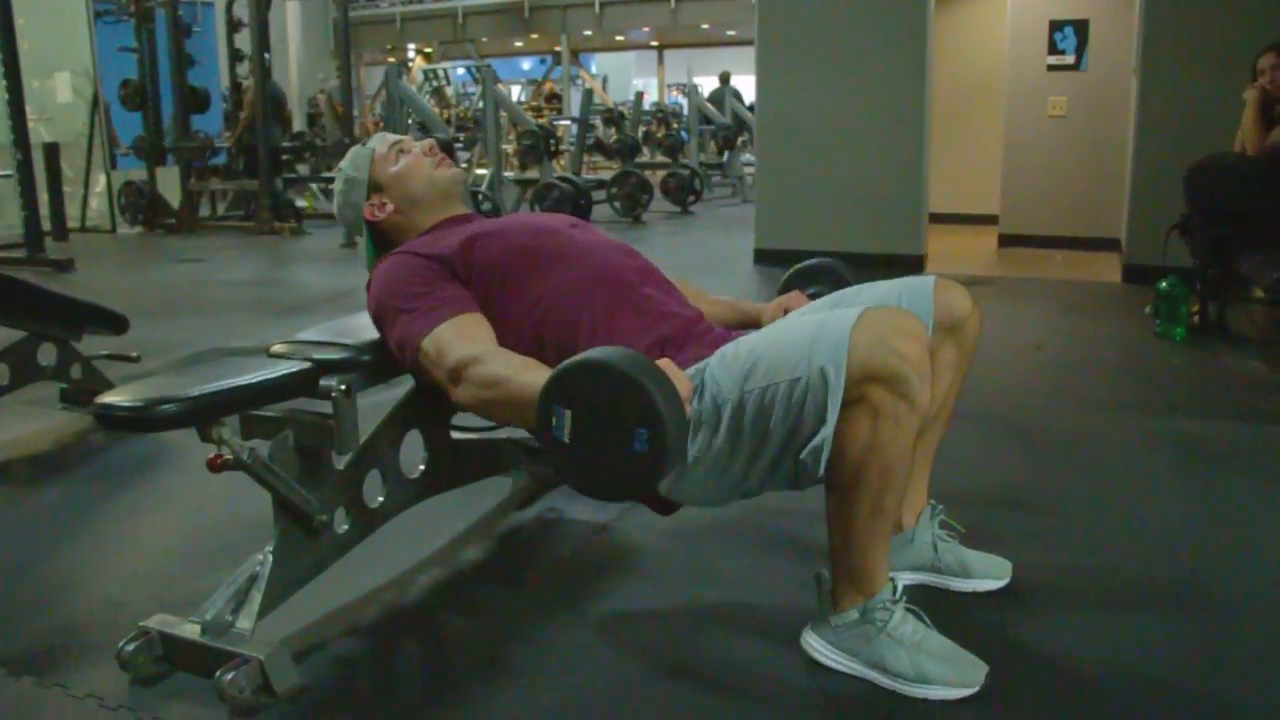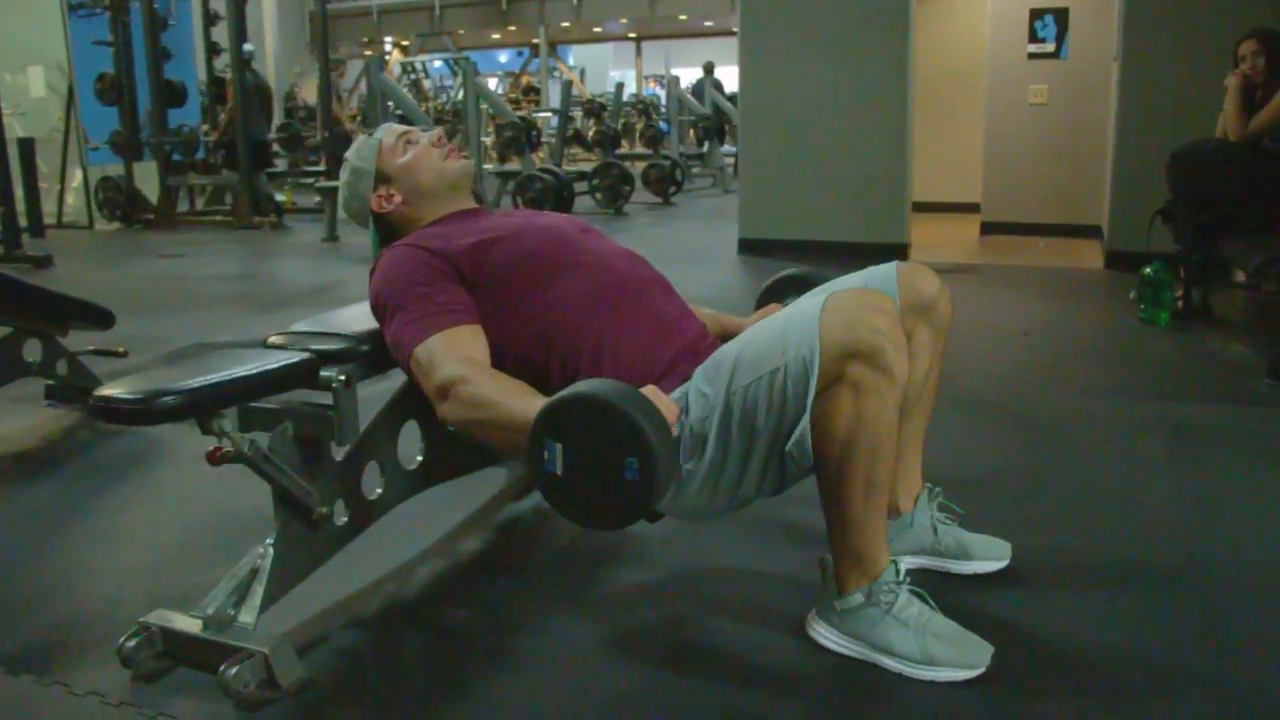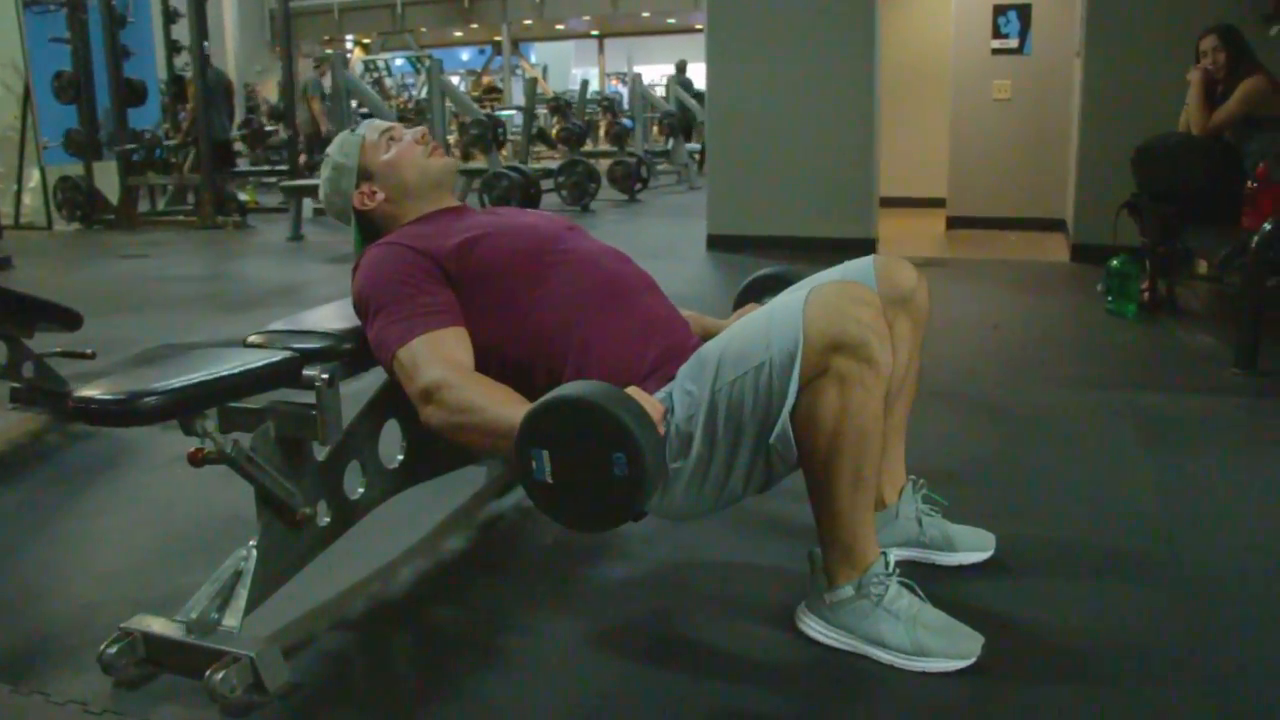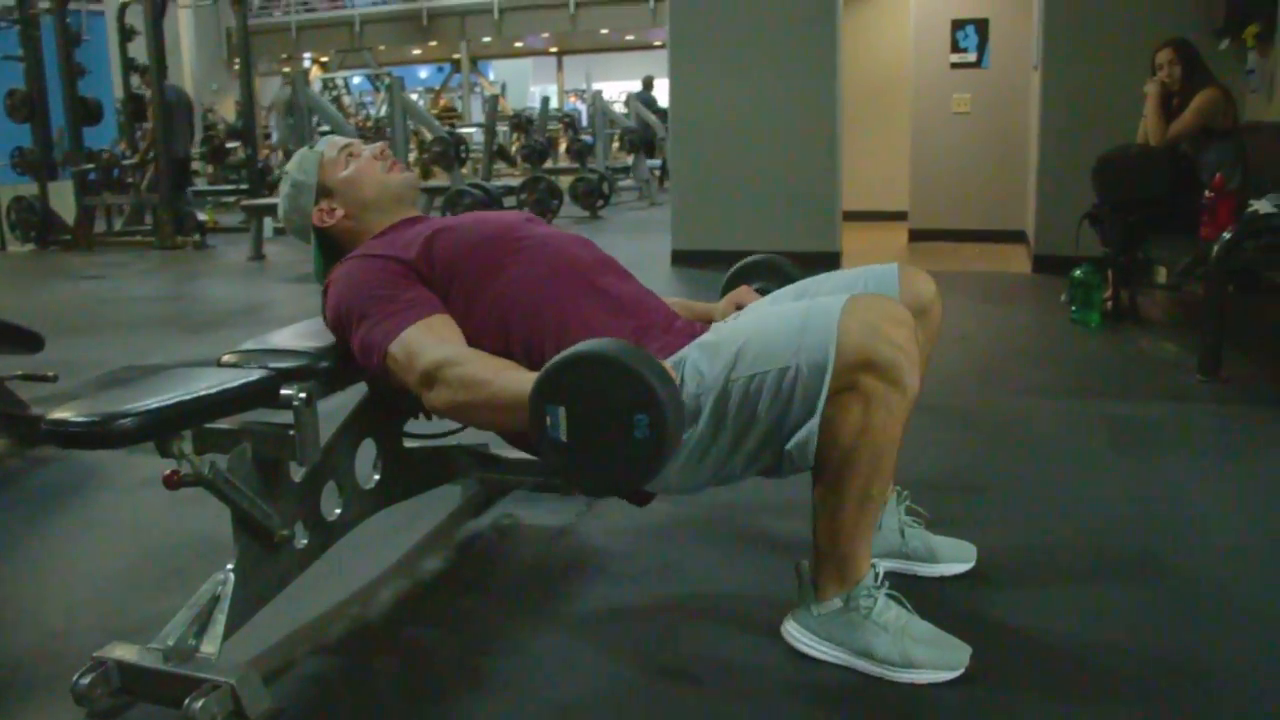
dt=0.3s
person 1, frame 1
left shoulder: (517, 232)
right shoulder: (410, 270)
right elbow: (472, 372)
left wrist: (756, 314)
left hip: (723, 363)
right hip: (684, 410)
left knee: (944, 307)
right knee: (889, 350)
left ankle: (904, 533)
right ankle: (857, 613)
person 1, frame 2
left shoulder: (513, 228)
right shoulder: (414, 264)
right elbow: (459, 389)
left wrist: (744, 326)
left hip: (716, 369)
right hip: (679, 424)
left knee: (916, 290)
right knee: (865, 328)
left ankle: (904, 515)
right ankle: (862, 597)
person 1, frame 3
left shoulder: (494, 224)
right shoulder: (397, 262)
right elbow: (443, 393)
left wrist: (725, 328)
left hip: (696, 370)
right hip: (666, 423)
left knee: (894, 283)
right knee: (849, 320)
left ankle: (889, 508)
right ankle: (850, 589)
person 1, frame 4
left shoulder: (450, 238)
right shoulder: (368, 275)
right elbow: (443, 375)
left wrist: (706, 313)
left hip: (680, 354)
left knee: (908, 291)
right knee: (879, 337)
left ankle: (874, 519)
right ankle: (839, 602)
